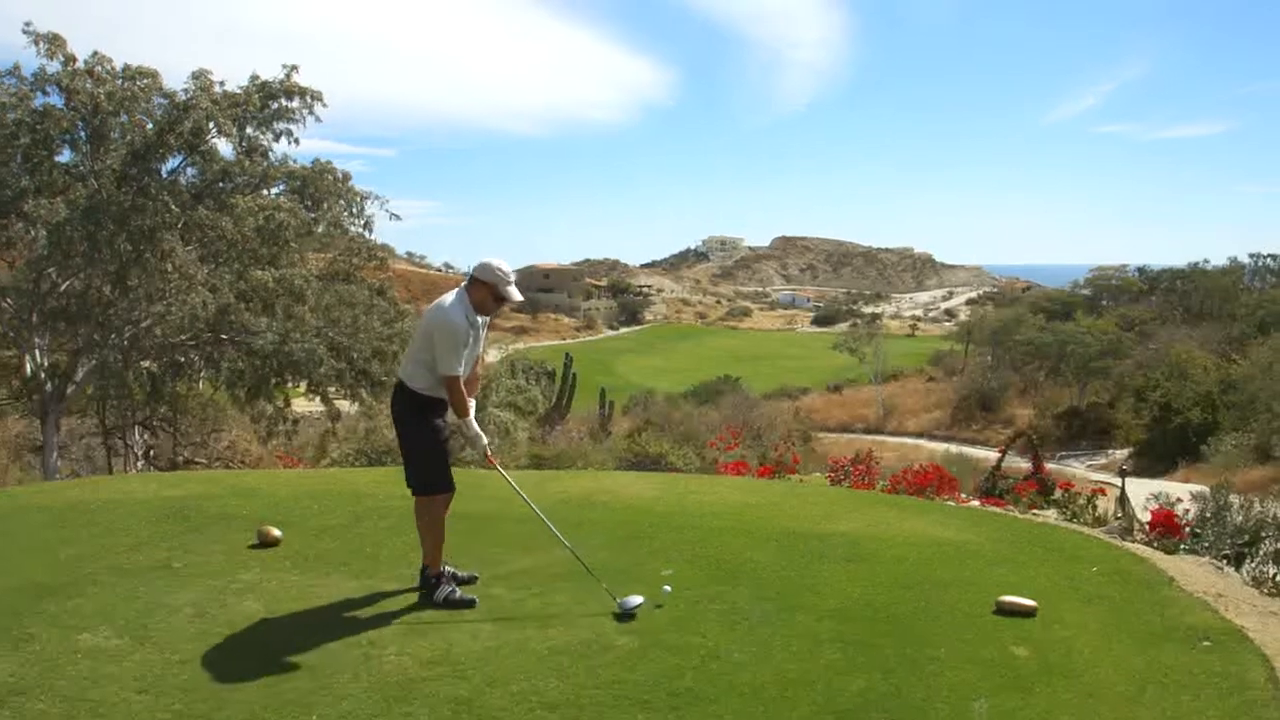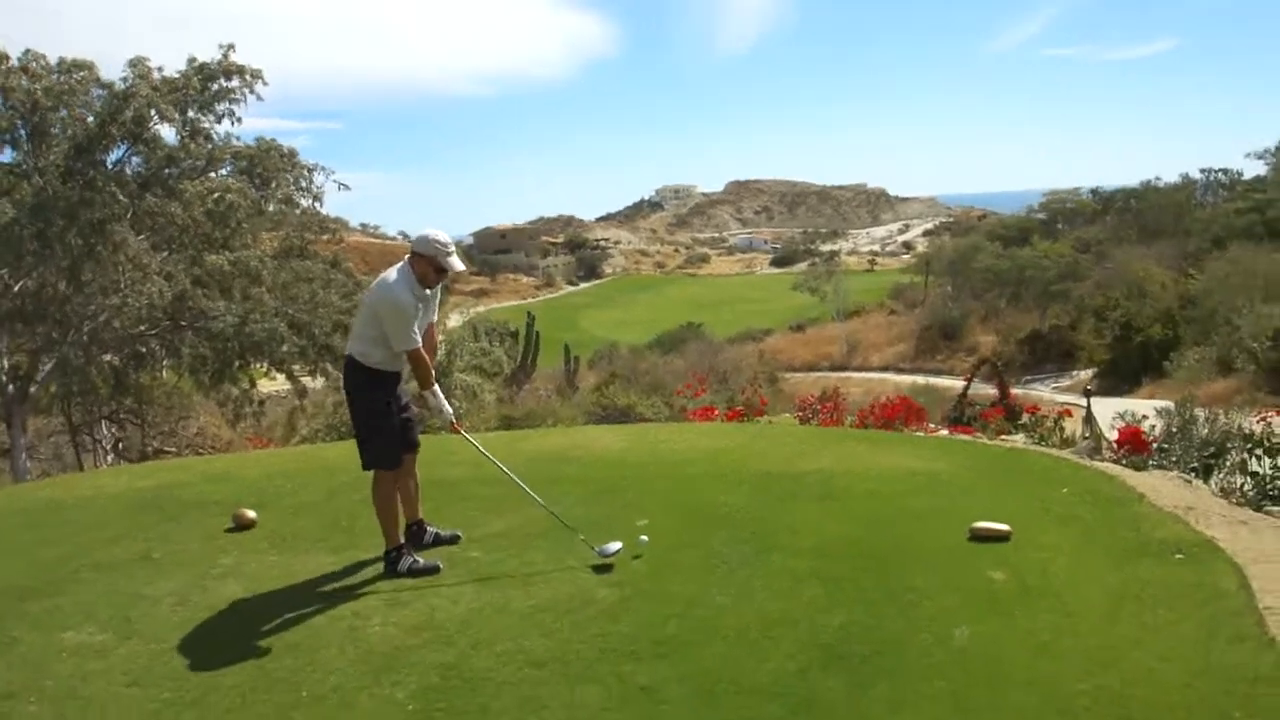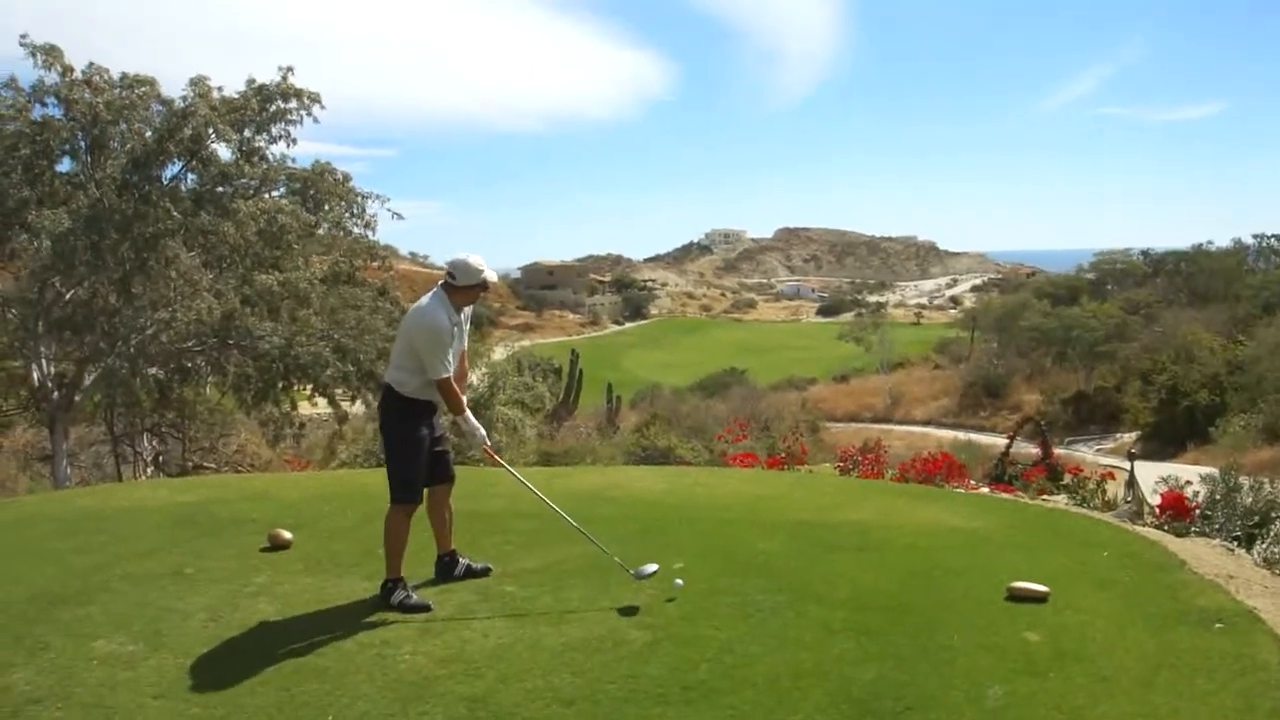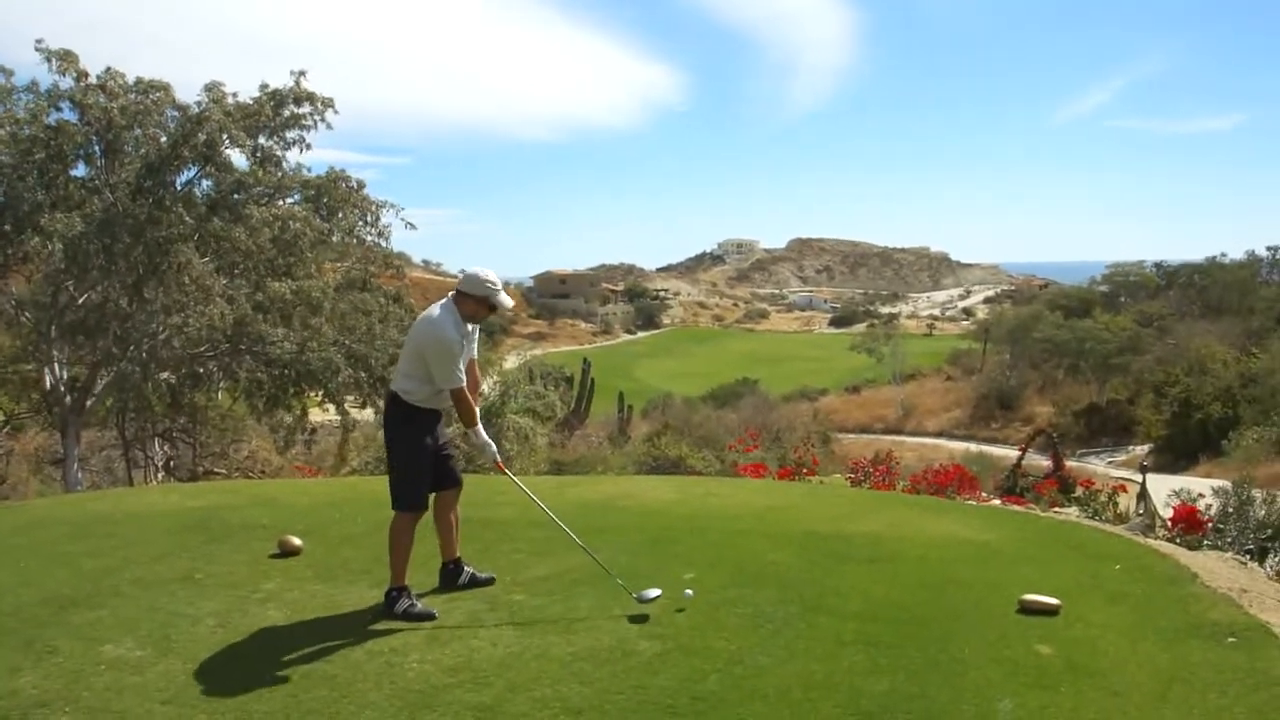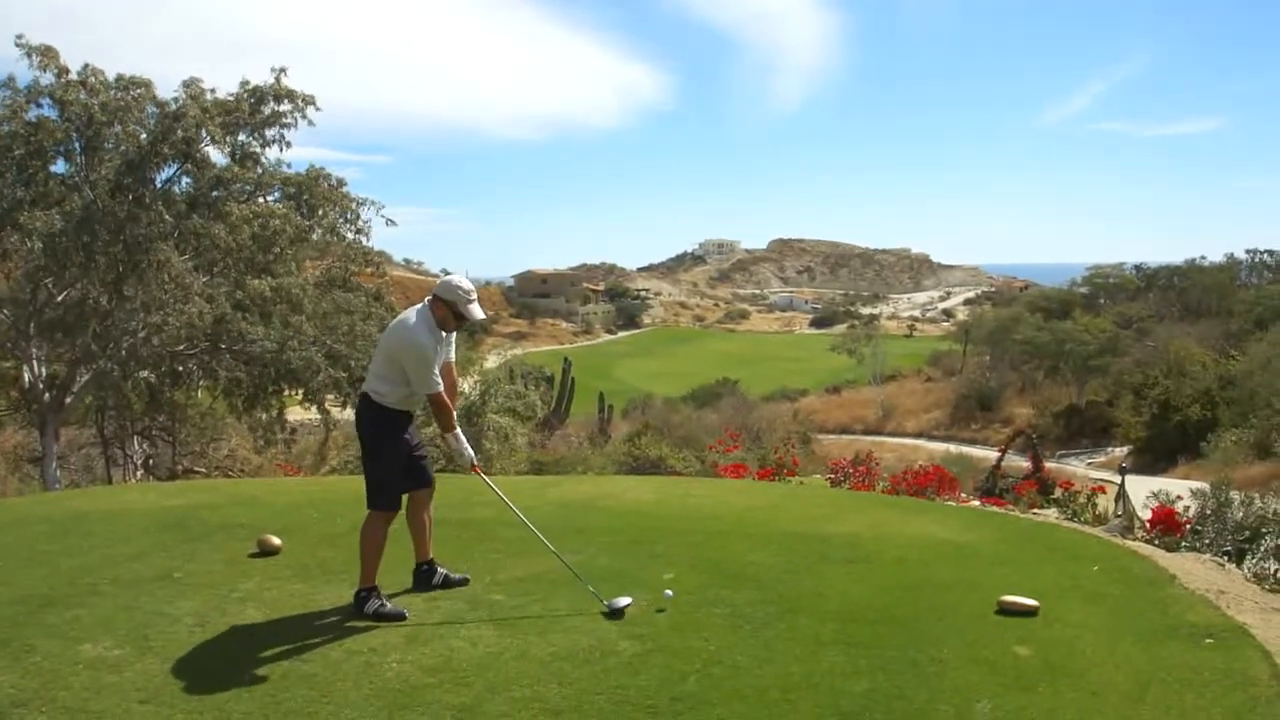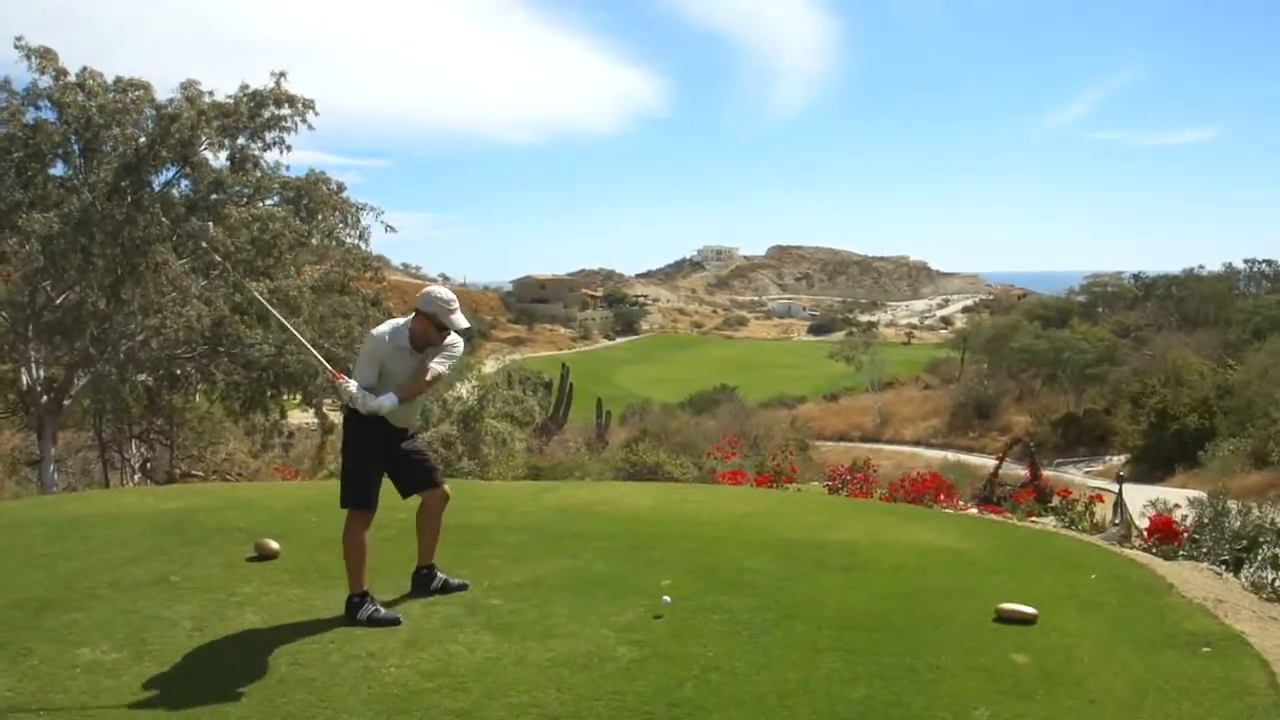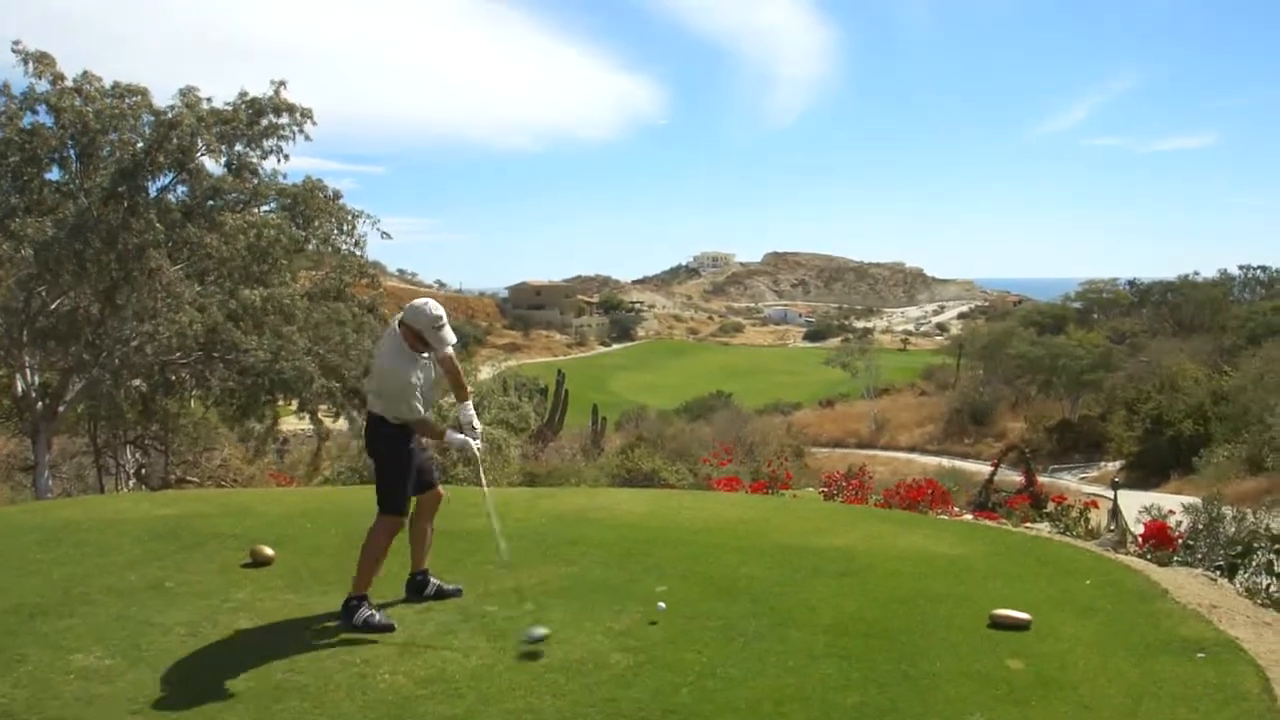
dt=0.7s
person 1, frame 1
left shoulder: (478, 312)
right shoulder: (451, 318)
left elbow: (473, 364)
right elbow: (452, 383)
left wrist: (470, 408)
right wrist: (471, 429)
left hip: (432, 402)
right hip: (416, 403)
left knee: (428, 490)
right knee: (439, 491)
left ankle: (434, 567)
right ankle: (433, 579)
person 1, frame 2
left shoulder: (429, 283)
right shoulder: (395, 295)
left elbow: (430, 335)
right elbow: (415, 355)
left wrist: (431, 385)
right wrist: (437, 399)
left hip: (390, 375)
right hip: (367, 378)
left knee: (407, 454)
right knee: (387, 466)
left ankle: (416, 529)
right ankle: (395, 552)
person 1, frame 3
left shoulder: (460, 309)
right shoulder: (432, 321)
left elbow: (461, 362)
right elbow: (445, 383)
left wrist: (462, 408)
right wrist: (469, 423)
left hip: (427, 406)
right hip: (404, 408)
left knee: (442, 485)
right knee: (406, 500)
left ankle: (448, 561)
right ankle: (392, 584)
person 1, frame 4
left shoulder: (467, 319)
right shoulder: (441, 332)
left elbow: (472, 373)
right elbow: (459, 393)
left wrist: (475, 423)
right wrist: (480, 437)
left hip: (430, 414)
right hip: (408, 416)
left knee: (449, 489)
right knee: (410, 507)
left ankle: (452, 568)
right ankle: (397, 592)
person 1, frame 5
left shoulder: (441, 324)
right shoulder: (416, 338)
left elbow: (449, 376)
right elbow: (437, 399)
left wrist: (453, 429)
right wrist: (459, 442)
left hip: (400, 416)
right hip: (380, 417)
left knee: (422, 489)
right knee: (384, 508)
left ankle: (425, 570)
right ankle: (366, 593)
person 1, frame 6
left shoulder: (452, 346)
right shoulder: (382, 338)
left elbow: (422, 383)
right elbow: (354, 386)
left wrist: (384, 402)
right wrist: (358, 394)
left hip: (402, 429)
right hip: (365, 425)
left knee: (438, 495)
right knee: (361, 511)
left ankle: (425, 574)
right ankle: (358, 599)
person 1, frame 7
left shoulder: (423, 330)
right shoulder: (397, 367)
left elbow: (448, 362)
right elbow: (419, 423)
left wrist: (466, 409)
right wrist: (455, 440)
left hip: (407, 429)
right hip: (390, 431)
left knee: (431, 497)
right knee: (393, 516)
left ankle: (419, 579)
right ankle: (356, 601)
